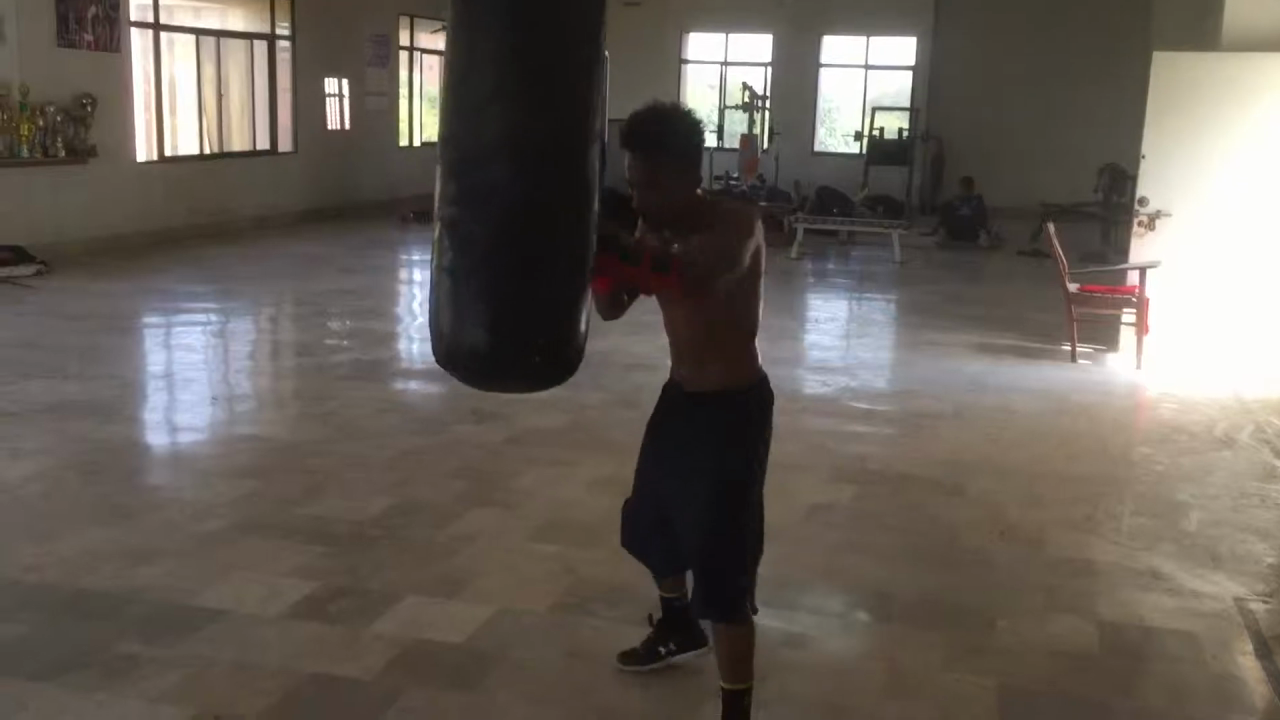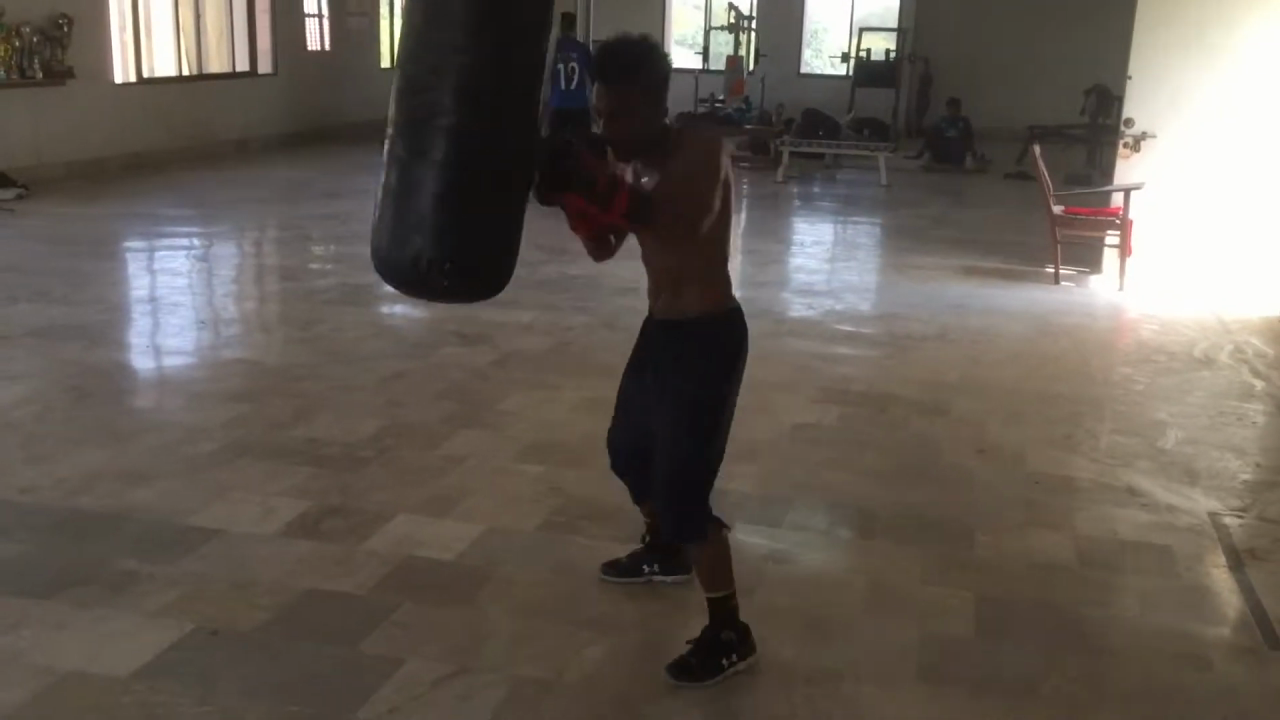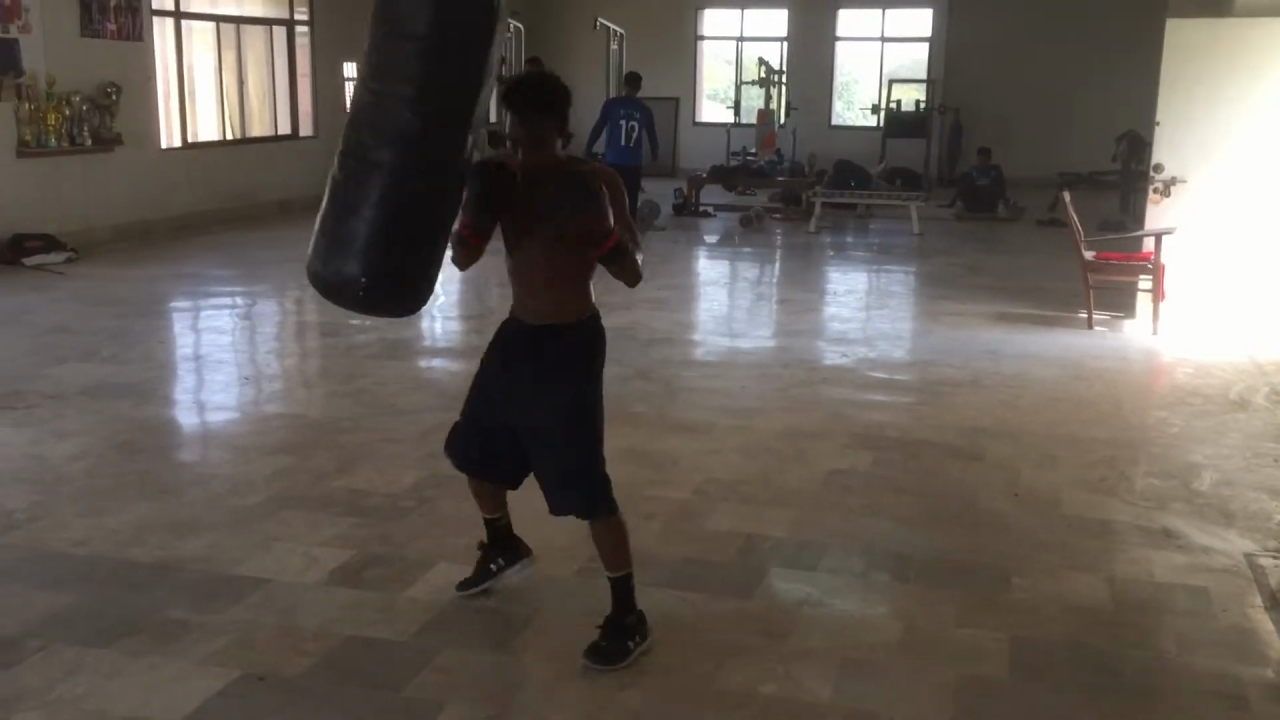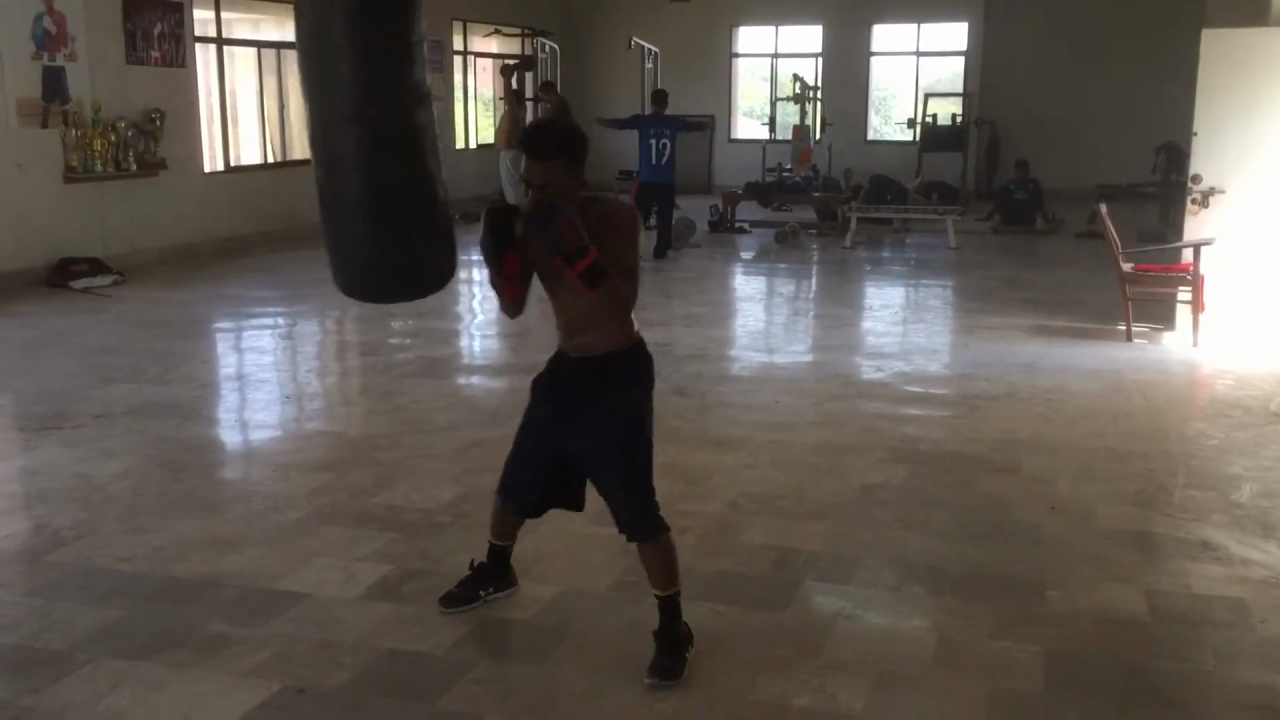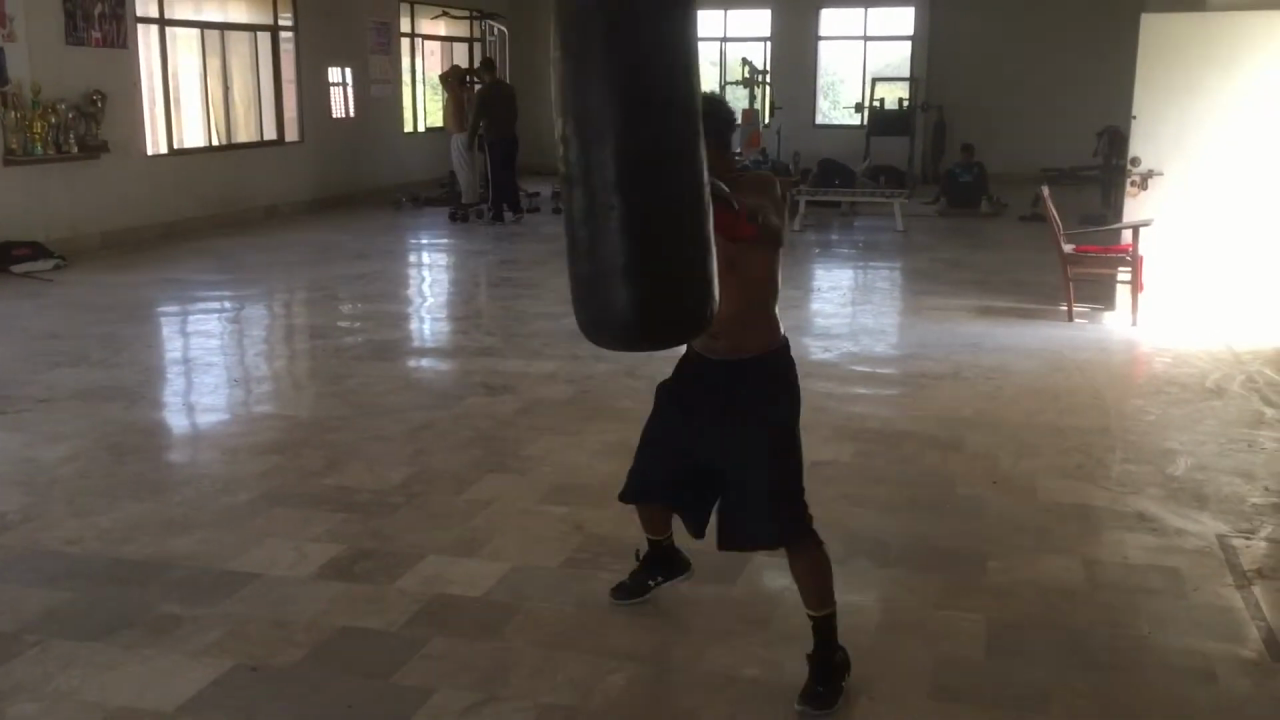
dt=1s
person 1, frame 1
left shoulder: (735, 223)
right shoulder: (652, 225)
left elbow: (710, 286)
right elbow: (610, 309)
left wrist: (629, 252)
left hip: (734, 410)
right hip: (679, 398)
left knee: (720, 571)
right knee: (648, 522)
right ankle: (675, 628)
person 1, frame 2
left shoulder: (702, 151)
right shoulder: (622, 158)
left elbow: (683, 229)
right elbow: (602, 248)
left wrist: (589, 185)
right wrist: (570, 187)
left hip: (709, 338)
right hip: (661, 328)
left knee: (683, 490)
right knee: (633, 450)
left ankle: (728, 633)
right ankle: (663, 549)
person 1, frame 3
left shoulder: (596, 182)
right shoulder: (501, 177)
left elbow: (632, 275)
right elbow: (462, 260)
left wrist: (600, 229)
right wrist: (477, 210)
left hip: (572, 343)
right hip: (516, 335)
left knee: (585, 485)
right knee: (473, 450)
left ankle: (627, 616)
right ankle: (503, 544)
person 1, frame 4
left shoulder: (616, 218)
right shoulder: (526, 222)
left elbow: (622, 304)
right elbow: (511, 308)
left wrist: (574, 247)
right wrist: (504, 252)
left hip: (620, 371)
right hip: (566, 367)
left knee: (637, 507)
right knee: (518, 481)
left ankle: (673, 629)
right ankle: (495, 571)
person 1, frame 5
left shoulder: (758, 190)
left elbow: (766, 225)
left wrist: (709, 193)
left hip: (761, 375)
right hip: (698, 367)
left knee: (784, 516)
right knee: (650, 478)
left ankle: (828, 652)
right ankle: (661, 558)
